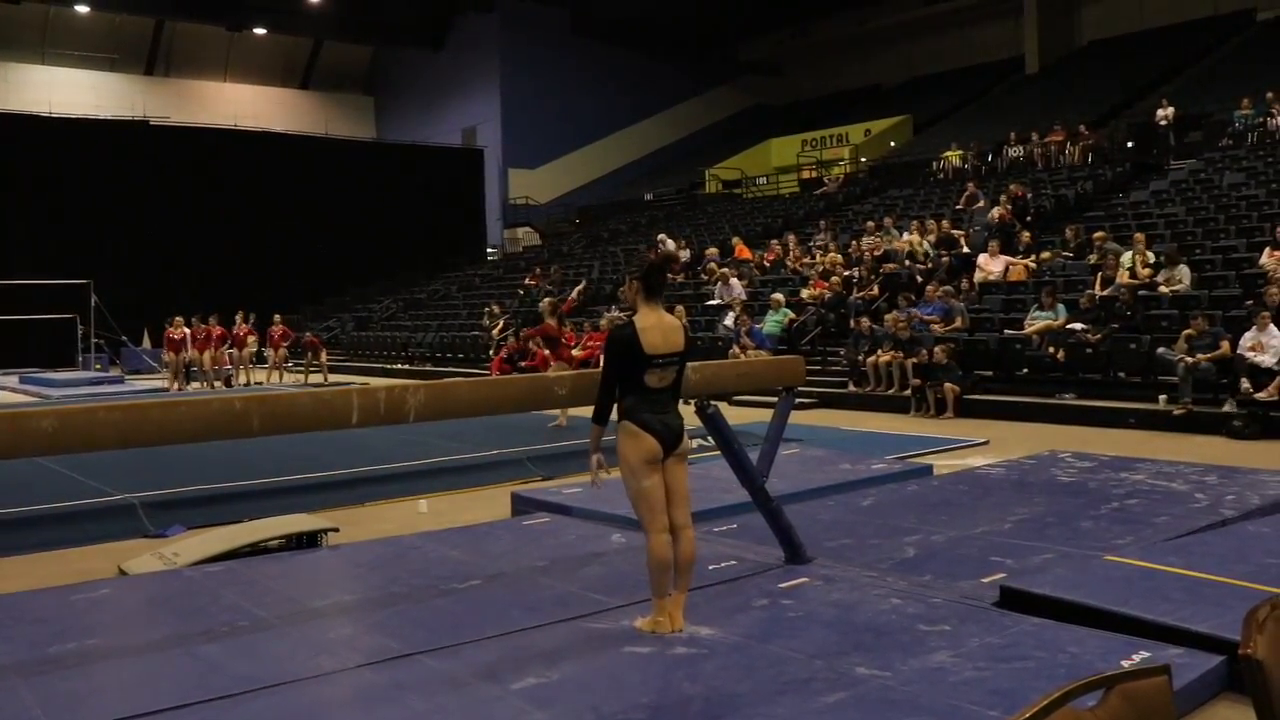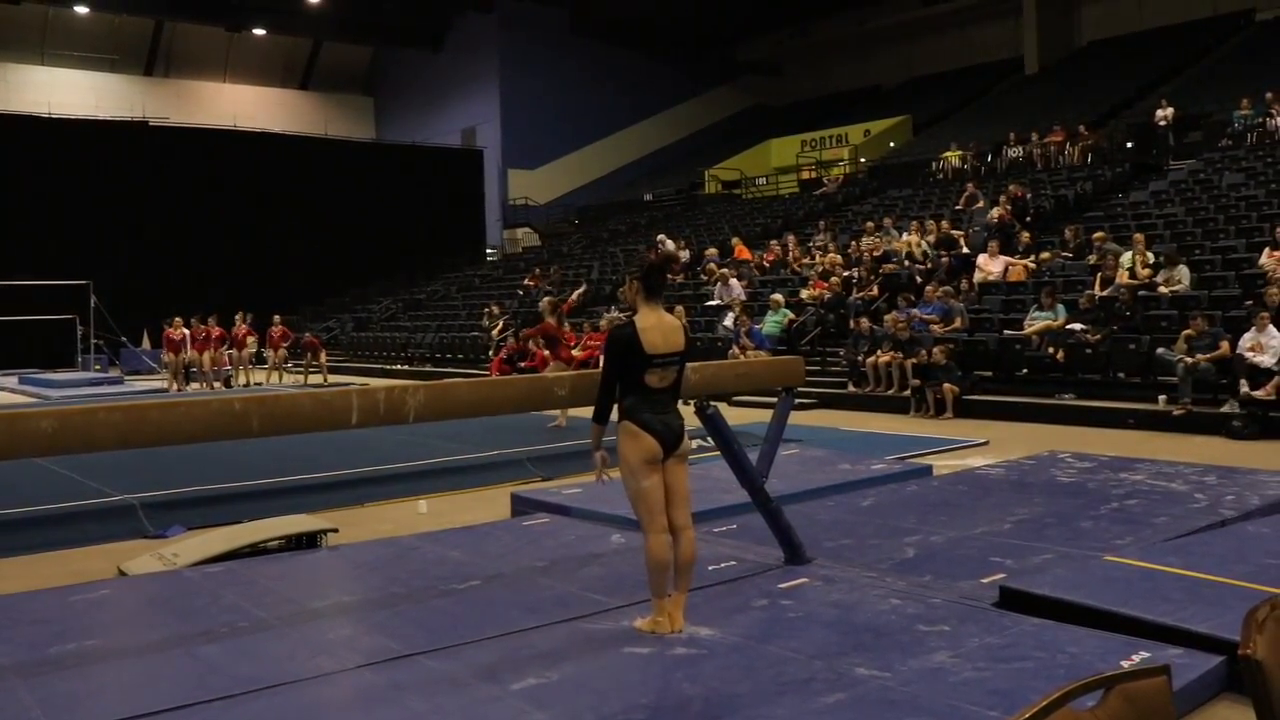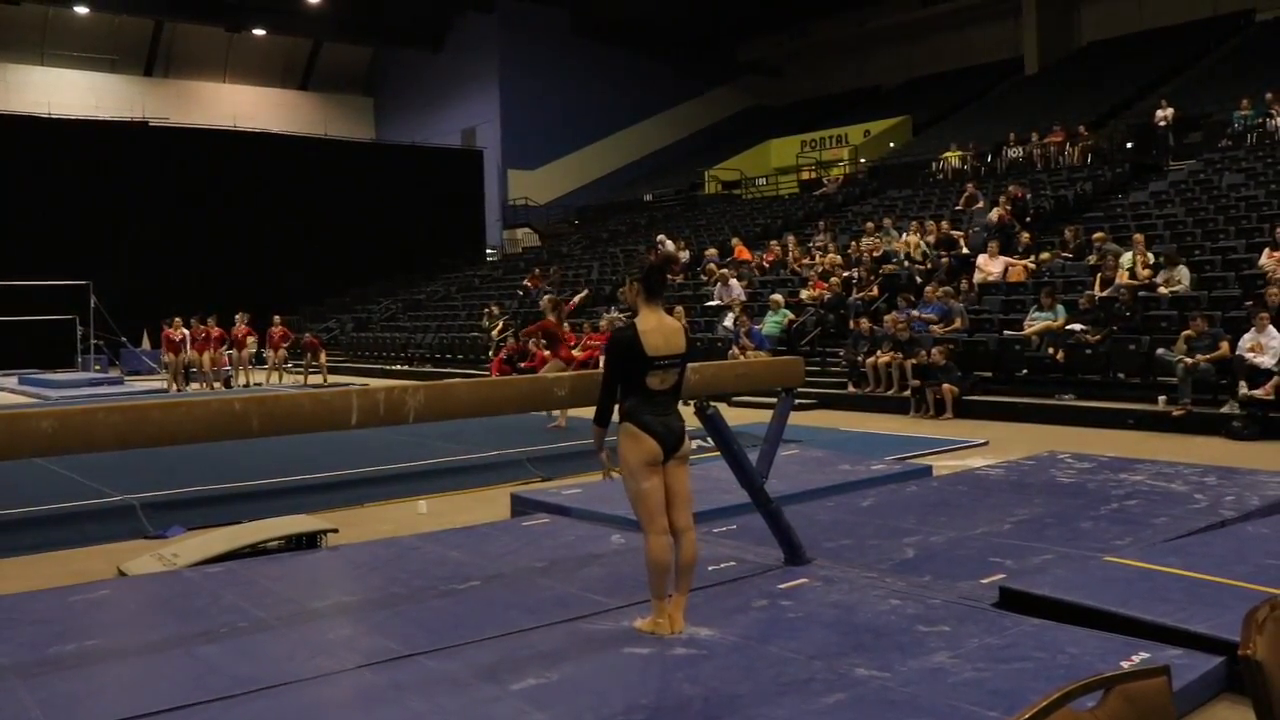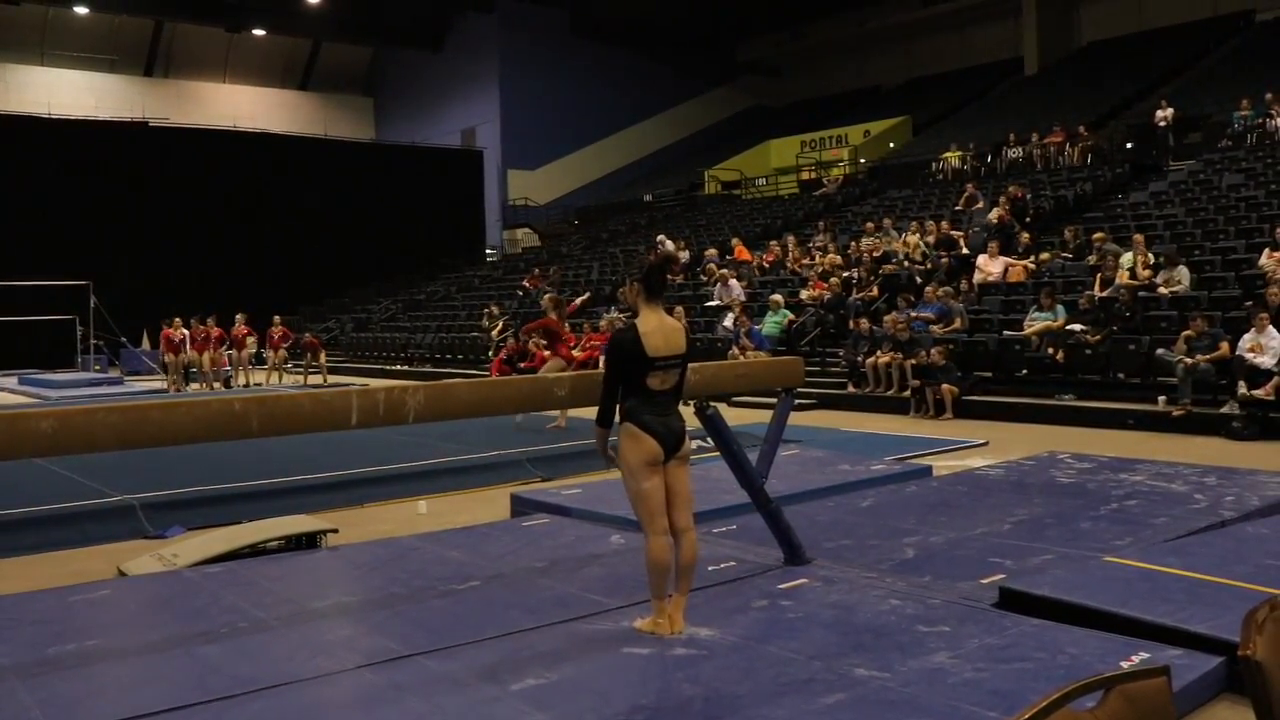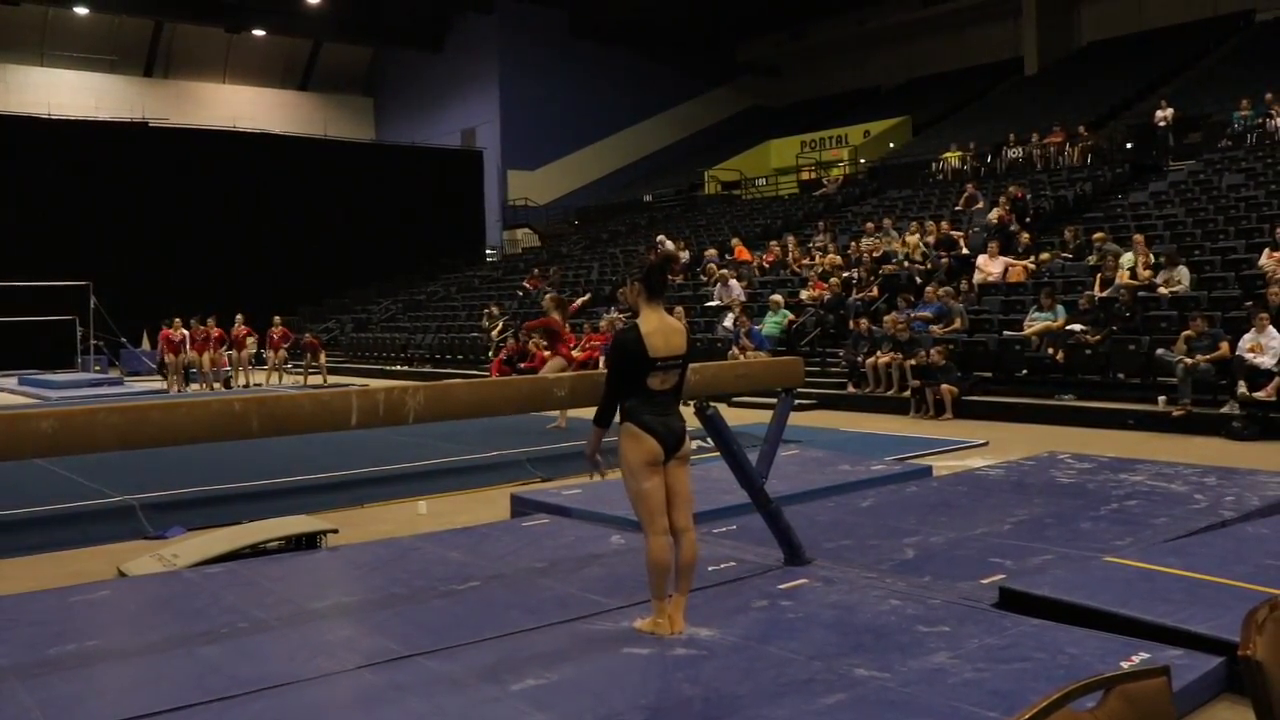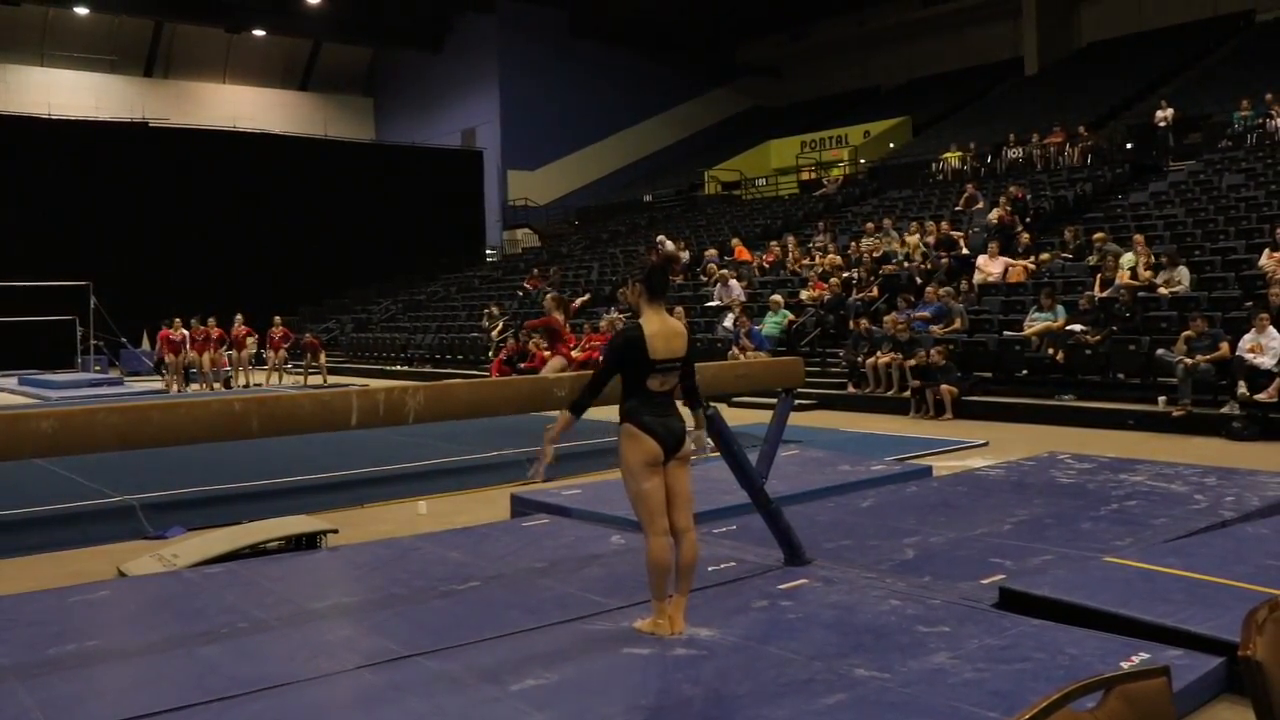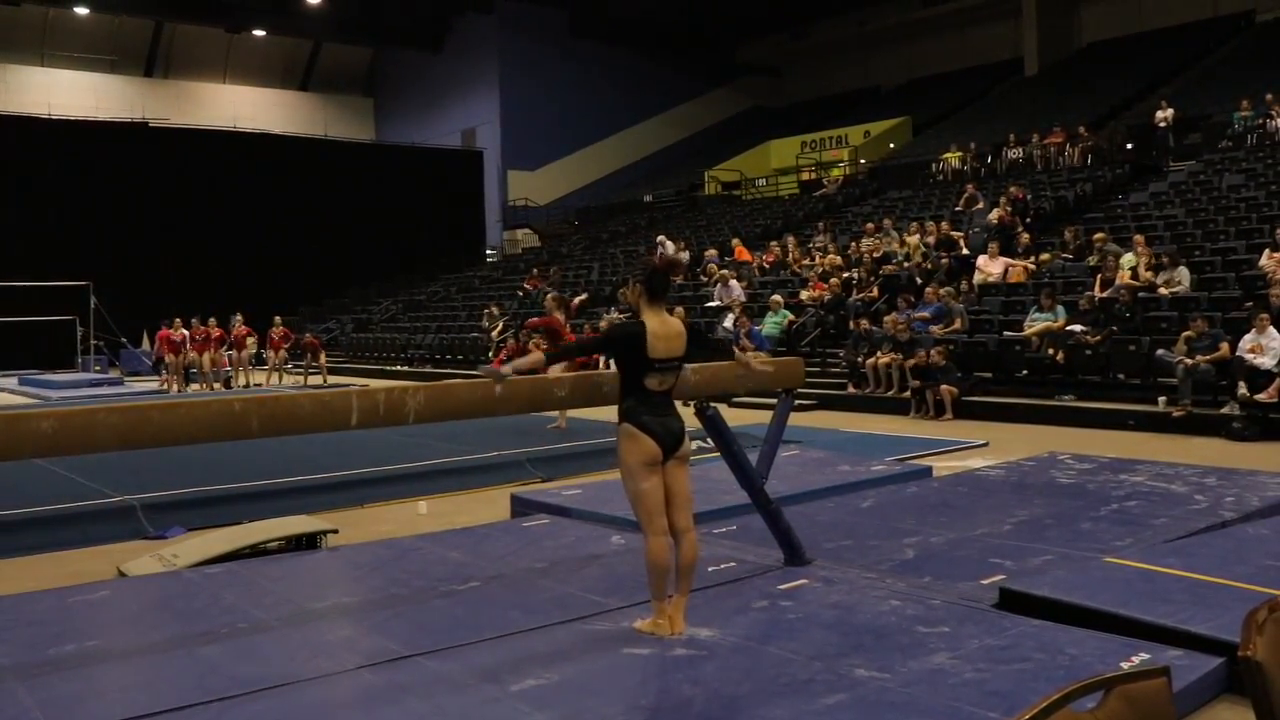
dt=0.1s
person 1, frame 1
left shoulder: (623, 335)
right shoulder: (681, 330)
left elbow: (607, 394)
left wrist: (594, 448)
left hip: (639, 432)
right hip: (675, 428)
left knee: (656, 528)
right knee: (682, 523)
left ankle: (660, 615)
right ankle: (678, 610)
person 1, frame 2
left shoulder: (623, 334)
right shoulder: (680, 330)
left elbow: (607, 393)
left wrist: (596, 445)
left hip: (639, 433)
right hip: (675, 427)
left knee: (655, 528)
right knee: (682, 524)
left ankle: (660, 616)
right ankle: (676, 611)
person 1, frame 3
left shoulder: (624, 336)
right shoulder: (681, 332)
left elbow: (609, 396)
left wrist: (599, 446)
left hip: (640, 434)
right hip: (675, 429)
left knee: (656, 530)
right knee: (683, 525)
left ankle: (660, 617)
right ankle: (677, 611)
person 1, frame 4
left shoulder: (626, 337)
right shoulder: (682, 332)
left elbow: (610, 396)
left wrist: (602, 443)
left hip: (642, 435)
right hip: (676, 430)
left knee: (656, 530)
right knee: (683, 526)
left ankle: (661, 616)
right ankle: (678, 611)
person 1, frame 5
left shoulder: (628, 337)
right shoulder: (683, 332)
left elbow: (611, 398)
left wrist: (593, 447)
left hip: (642, 434)
right hip: (676, 429)
left knee: (657, 530)
right knee: (683, 526)
left ankle: (661, 616)
right ankle: (679, 611)
person 1, frame 6
left shoulder: (629, 337)
right shoulder: (684, 333)
left elbow: (590, 390)
left wrist: (551, 440)
right wrist: (700, 427)
left hip: (641, 434)
right hip: (677, 430)
left knee: (657, 530)
right knee: (684, 526)
left ankle: (661, 616)
right ankle: (678, 612)
person 1, frame 7
left shoulder: (630, 332)
right shoulder: (684, 331)
left elbow: (571, 348)
right elbow: (716, 345)
left wrist: (512, 367)
right wrist: (749, 361)
left hip: (639, 434)
right hip: (674, 429)
left knee: (656, 531)
right knee: (684, 526)
left ankle: (661, 616)
right ankle: (679, 612)
